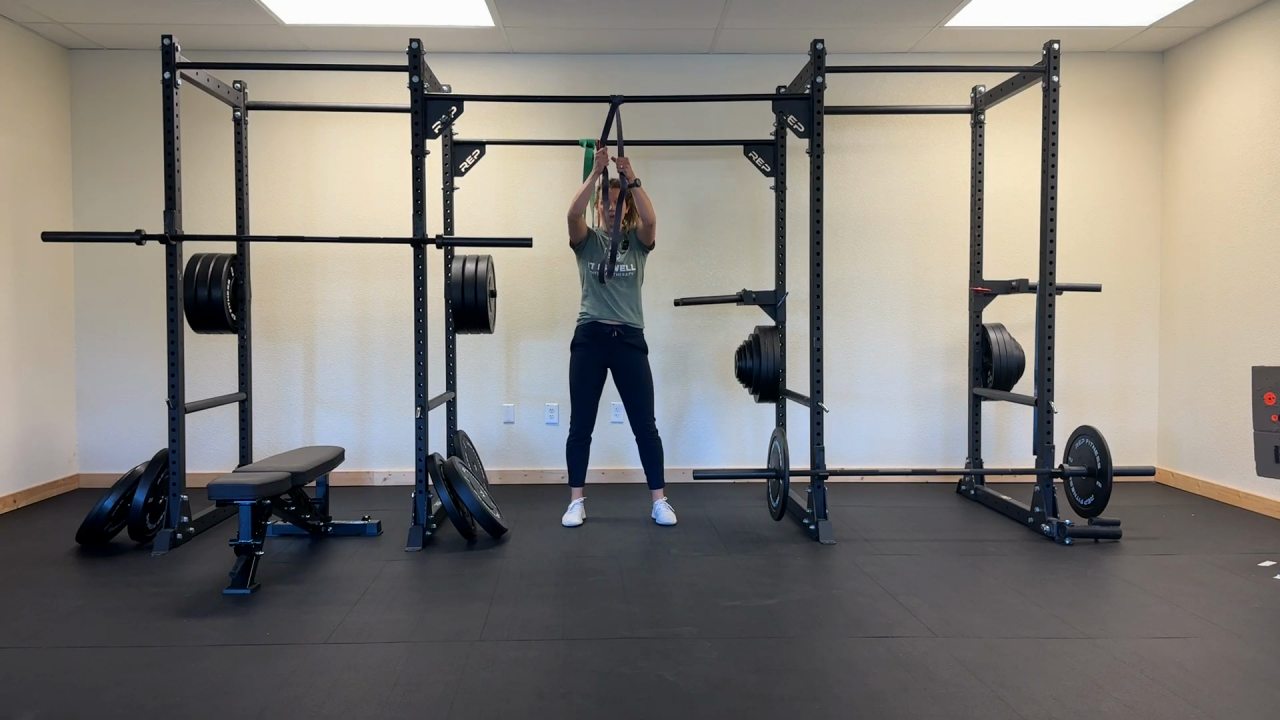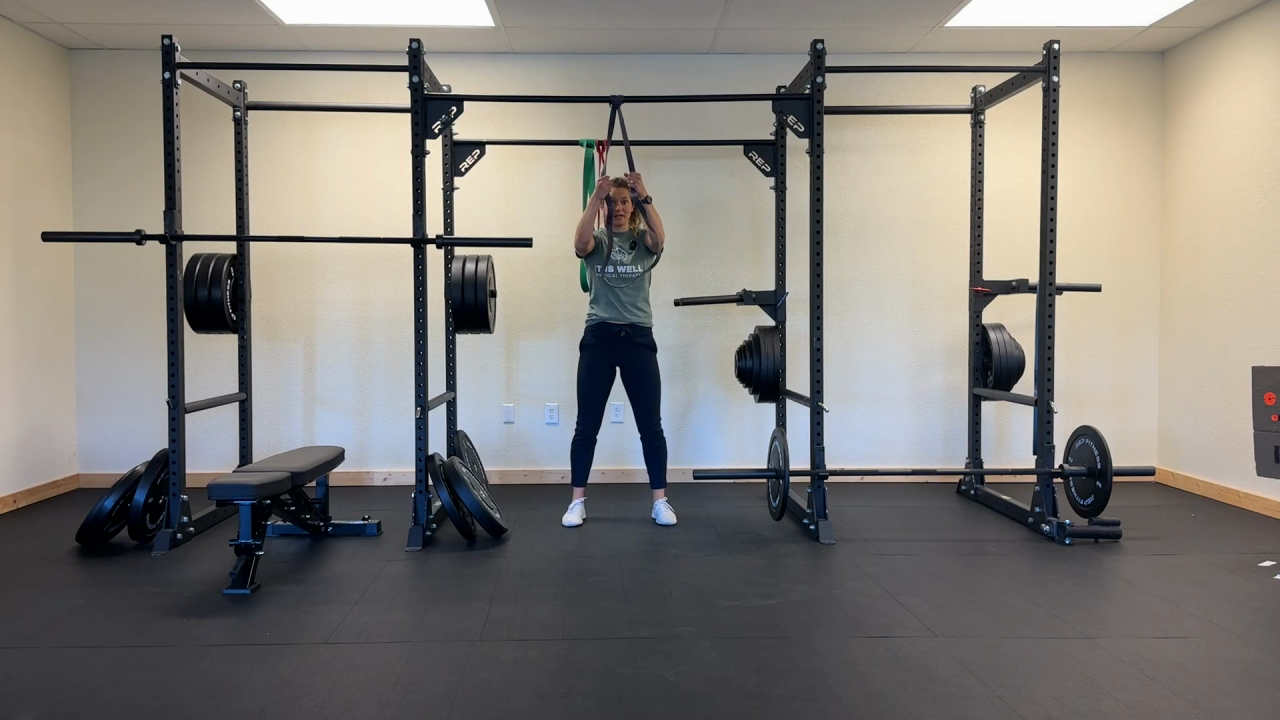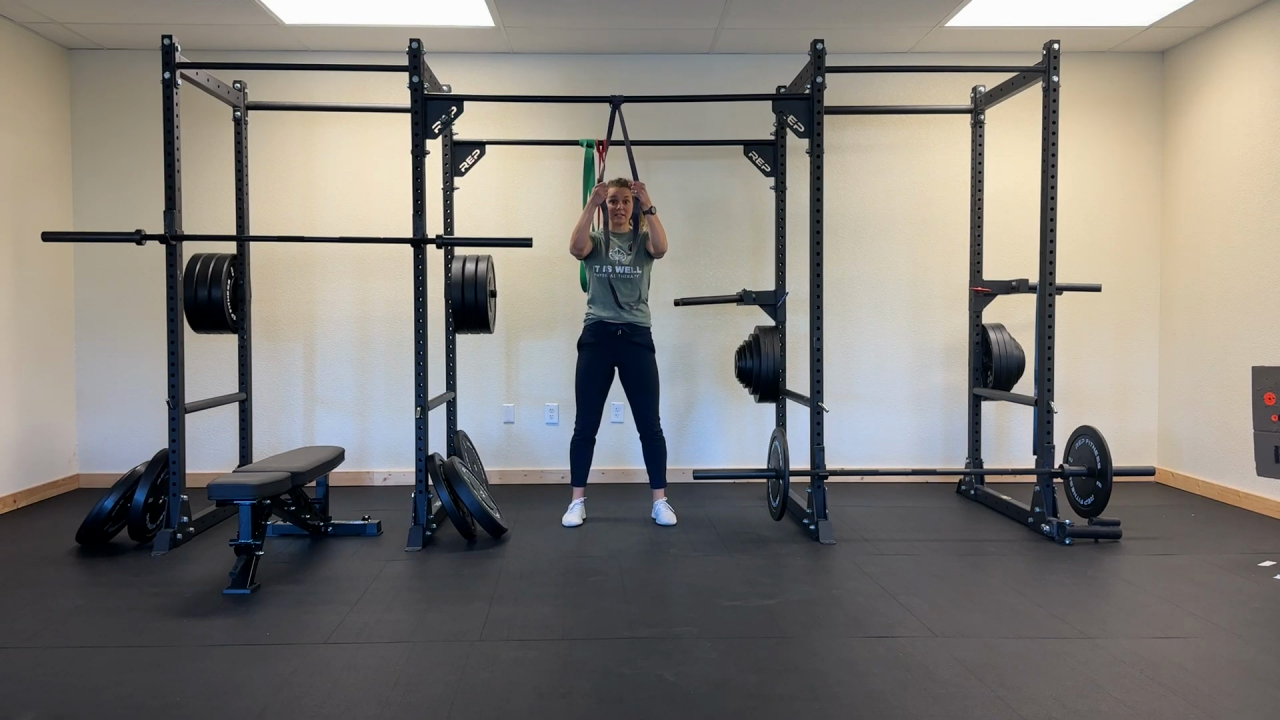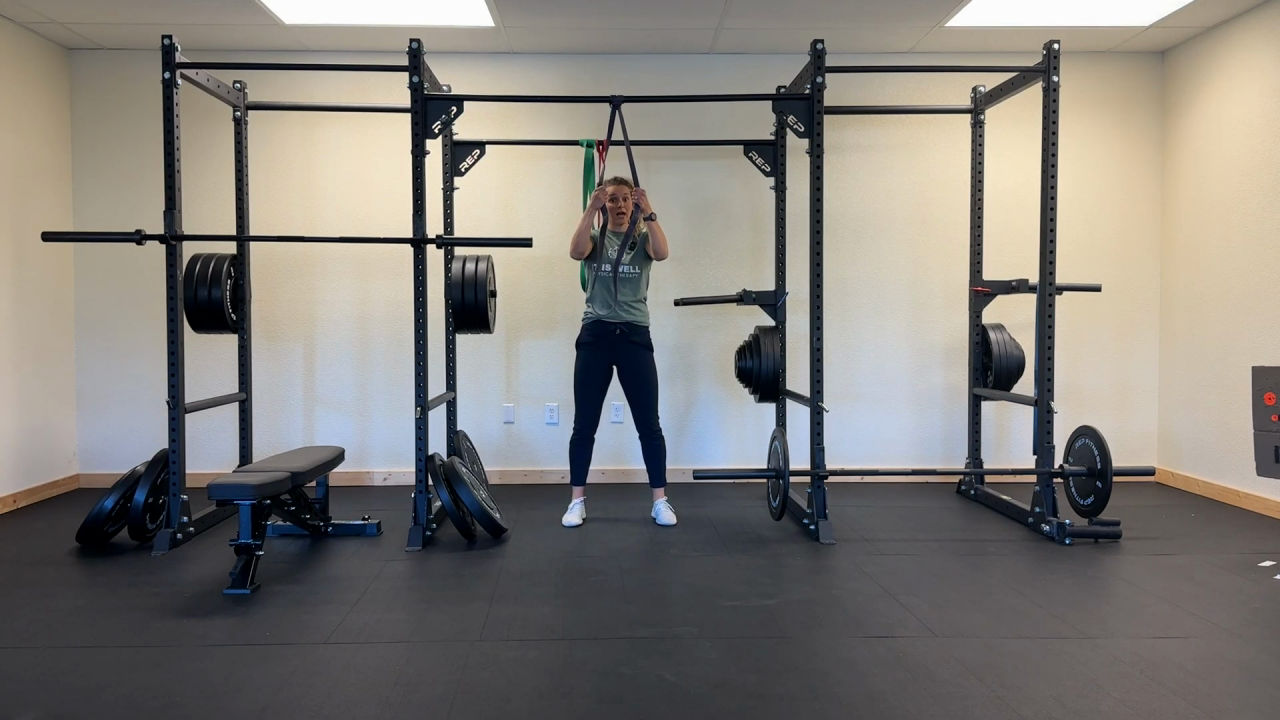
dt=0.4s
person 1, frame 1
left shoulder: (638, 241)
right shoulder: (586, 240)
left elbow: (650, 220)
right elbow: (573, 215)
left wrist: (632, 179)
right wrist: (595, 172)
left hip: (629, 339)
right hip: (590, 338)
left knee: (645, 425)
right knee: (581, 425)
left ankle: (659, 501)
right ankle: (576, 501)
person 1, frame 2
left shoulder: (643, 239)
right shoulder: (596, 241)
left elbow: (660, 238)
right elbow: (580, 242)
left wrist: (644, 195)
right wrist: (596, 197)
left hip: (638, 338)
right hip: (599, 337)
left knee: (650, 425)
right knee: (587, 425)
left ankle: (660, 501)
right ankle: (577, 502)
person 1, frame 3
left shoulder: (643, 240)
right shoulder: (595, 240)
left elbow: (661, 248)
right elbow: (576, 248)
left wrist: (648, 206)
right wrist: (591, 205)
left hip: (636, 337)
right hip: (597, 337)
left knee: (649, 425)
right knee: (585, 425)
left ankle: (660, 501)
right ankle: (577, 502)
person 1, frame 4
left shoulder: (642, 239)
right shoulder: (595, 238)
left elbow: (662, 253)
right elbow: (575, 252)
left wrist: (648, 211)
right wrist: (591, 209)
left hip: (635, 336)
right hip: (595, 335)
left knee: (649, 424)
right knee: (584, 424)
left ankle: (660, 501)
right ankle: (577, 501)
